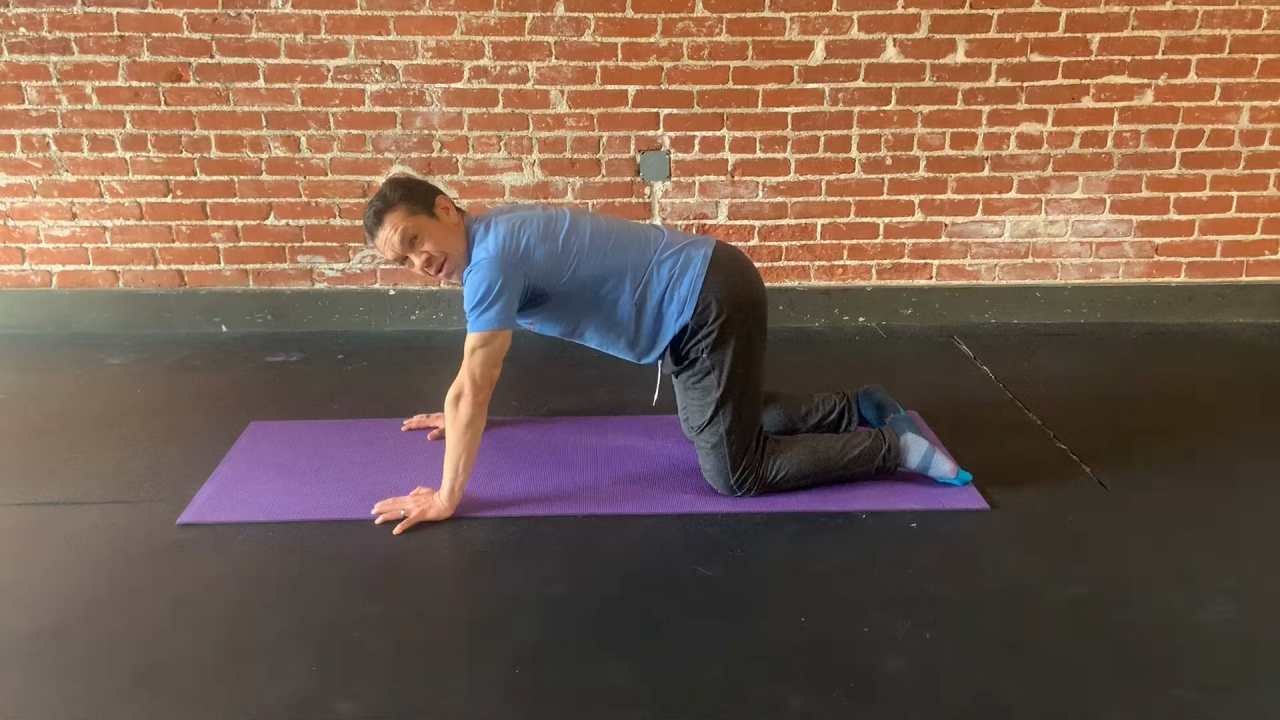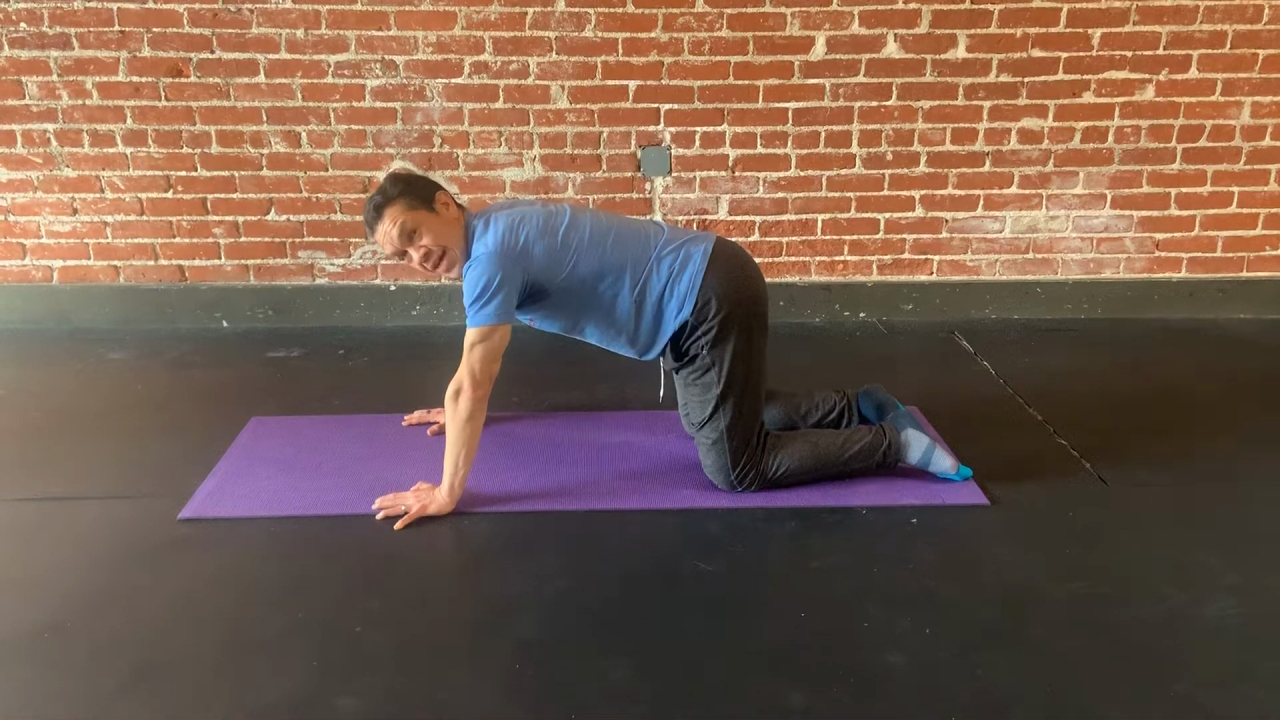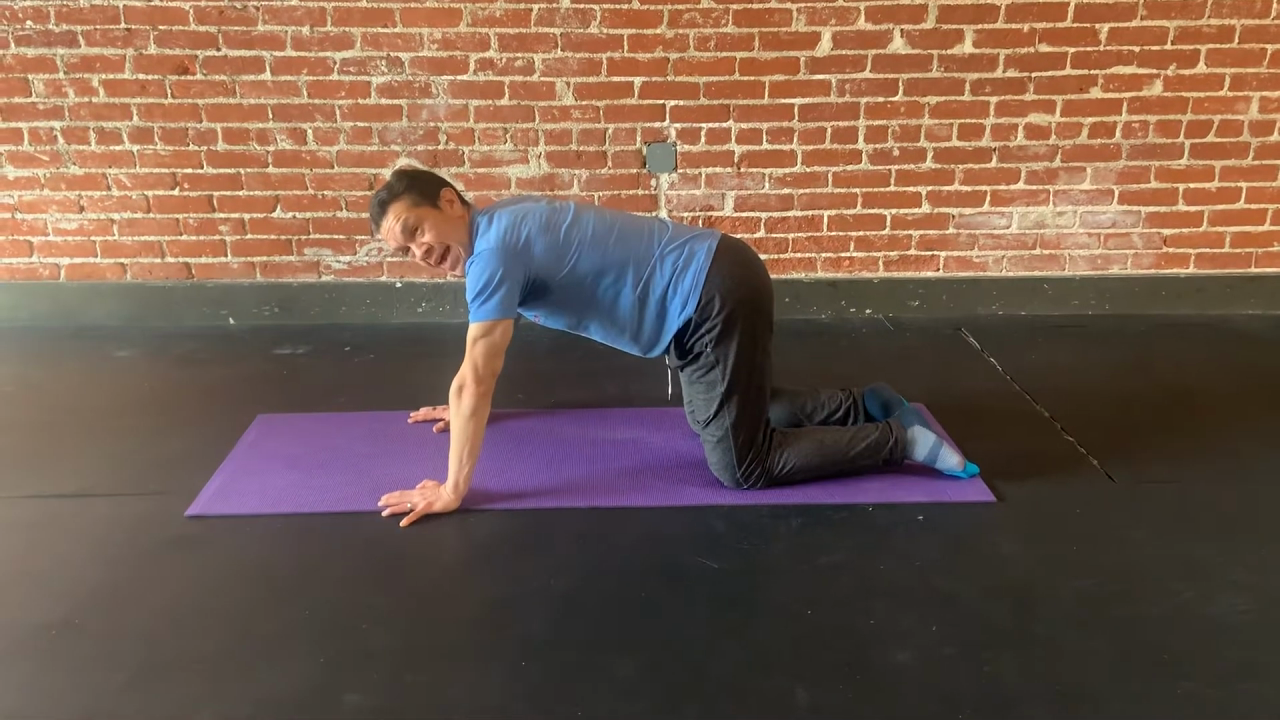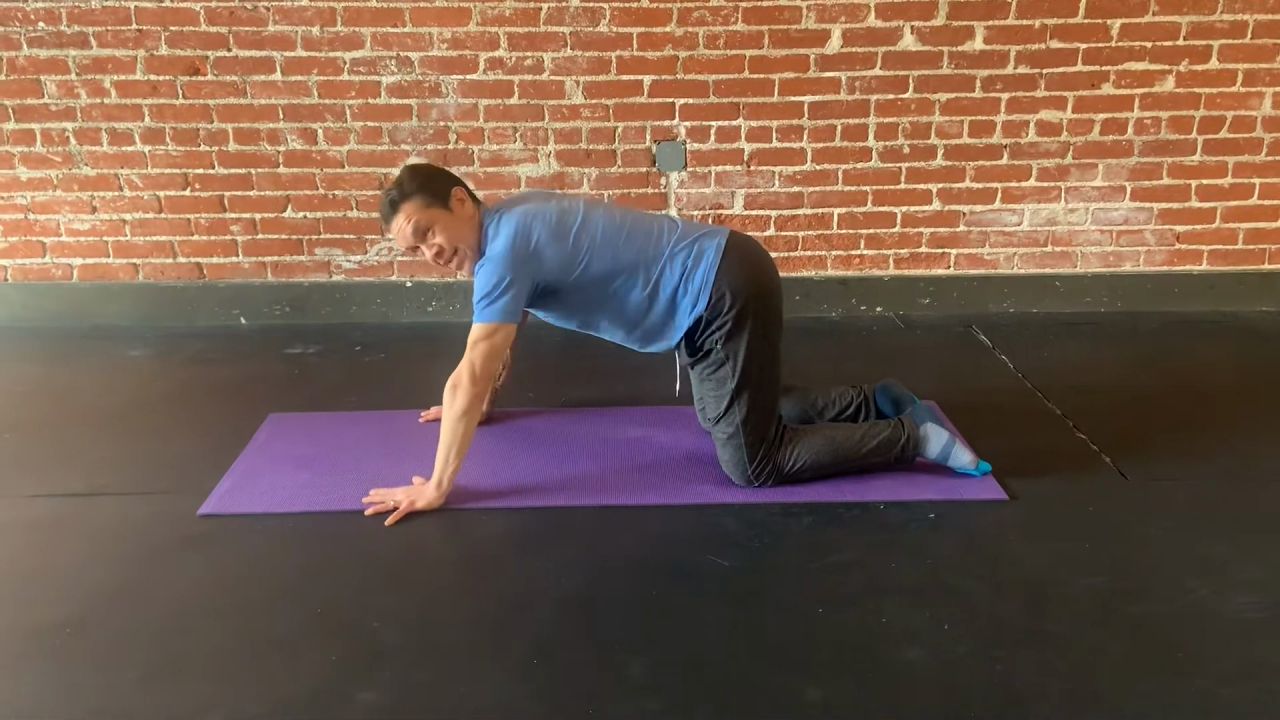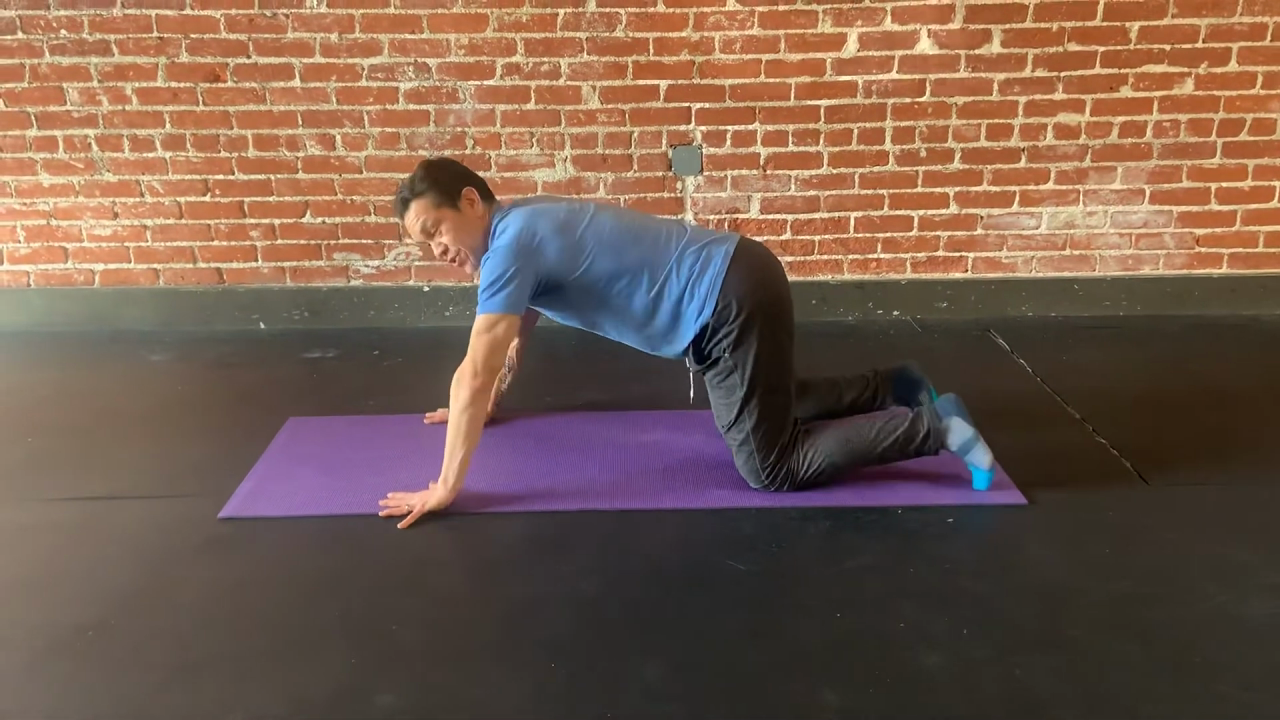
dt=0.7s
person 1, frame 1
left shoulder: (491, 257)
right shoulder: (488, 234)
left elbow: (471, 389)
left wrist: (446, 498)
right wrist: (461, 413)
left hip: (711, 303)
right hip: (703, 290)
left knee: (735, 472)
right knee: (715, 421)
left ankle: (894, 446)
right ankle: (856, 411)
person 1, frame 2
left shoulder: (491, 254)
right shoulder: (492, 229)
left elbow: (471, 385)
left wrist: (447, 493)
right wrist: (461, 408)
left hip: (711, 297)
right hip: (703, 285)
left knee: (735, 467)
right knee: (719, 417)
left ankle: (894, 440)
right ankle: (859, 408)
person 1, frame 3
left shoulder: (493, 248)
right shoulder: (499, 224)
left elbow: (473, 380)
left wrist: (453, 489)
right wrist: (465, 405)
left hip: (715, 296)
right hip: (711, 281)
left knee: (741, 465)
right knee: (721, 414)
left ankle: (902, 437)
right ankle: (863, 406)
person 1, frame 4
left shoulder: (504, 249)
right shoulder: (511, 223)
left elbow: (469, 377)
right elbow: (503, 334)
left wrist: (437, 487)
right wrist: (475, 401)
left hip: (725, 292)
right hip: (721, 274)
left knee: (754, 462)
right knee: (737, 410)
left ankle: (916, 435)
right ankle: (874, 403)
person 1, frame 5
left shoulder: (509, 244)
right shoulder: (521, 226)
left elbow: (473, 374)
right elbow: (515, 330)
left wrist: (446, 486)
right wrist: (483, 402)
left hip: (732, 300)
right hip: (735, 280)
left knee: (771, 467)
right knee: (764, 410)
left ankle: (934, 428)
right ankle: (888, 390)
